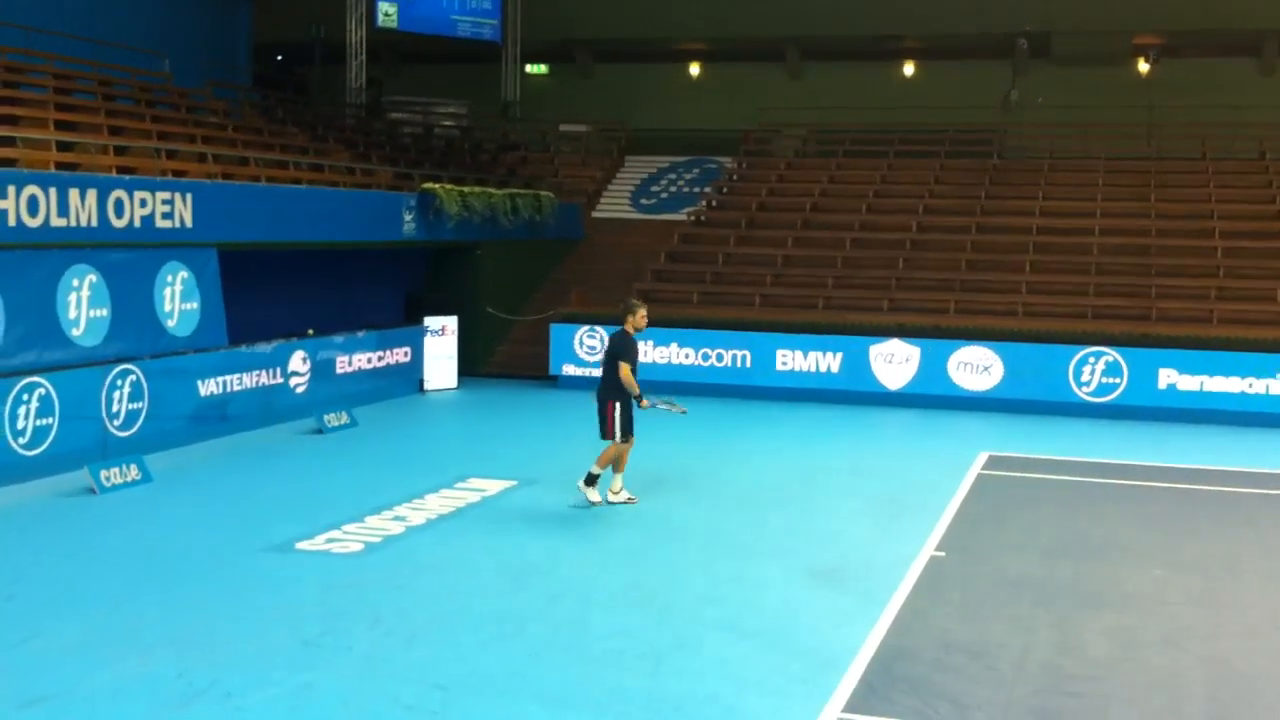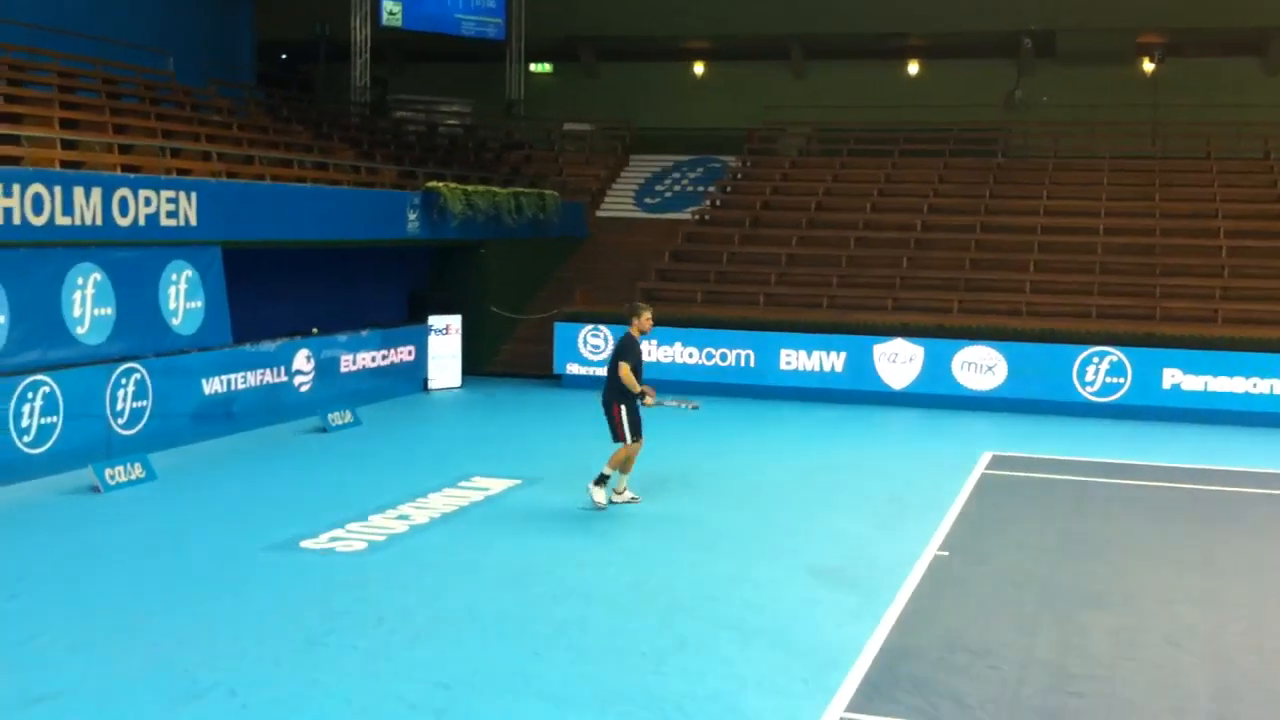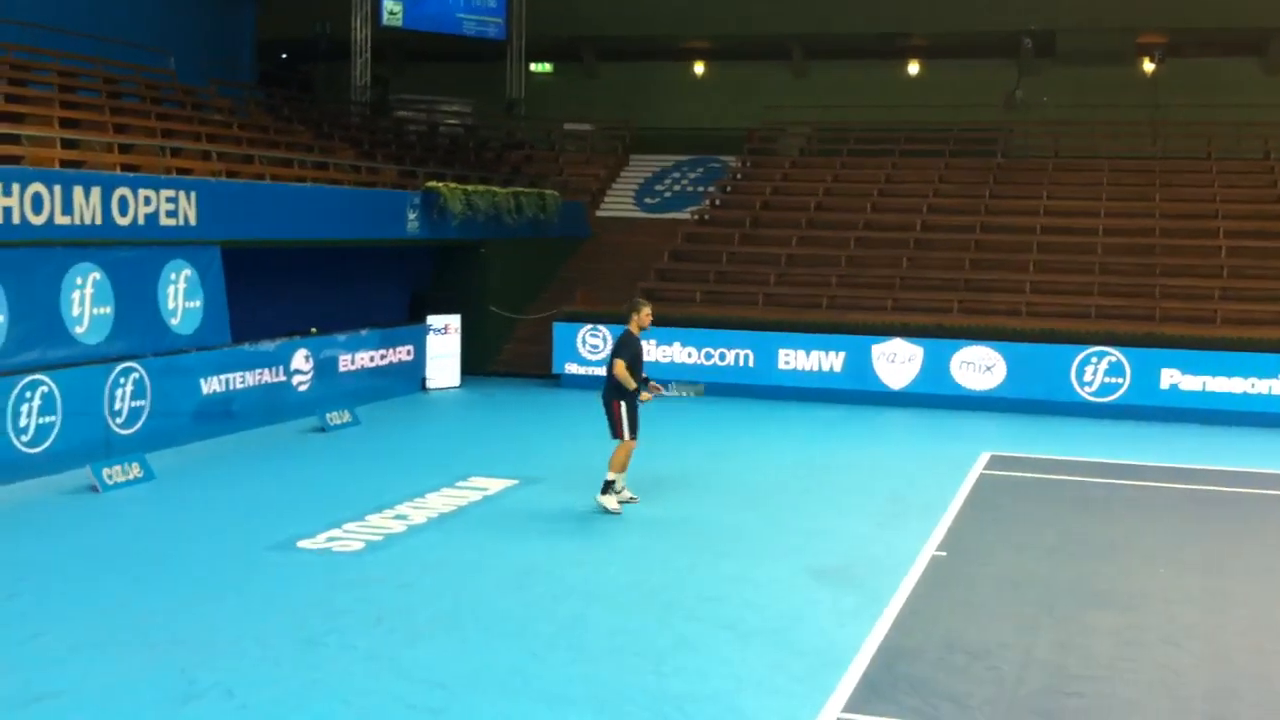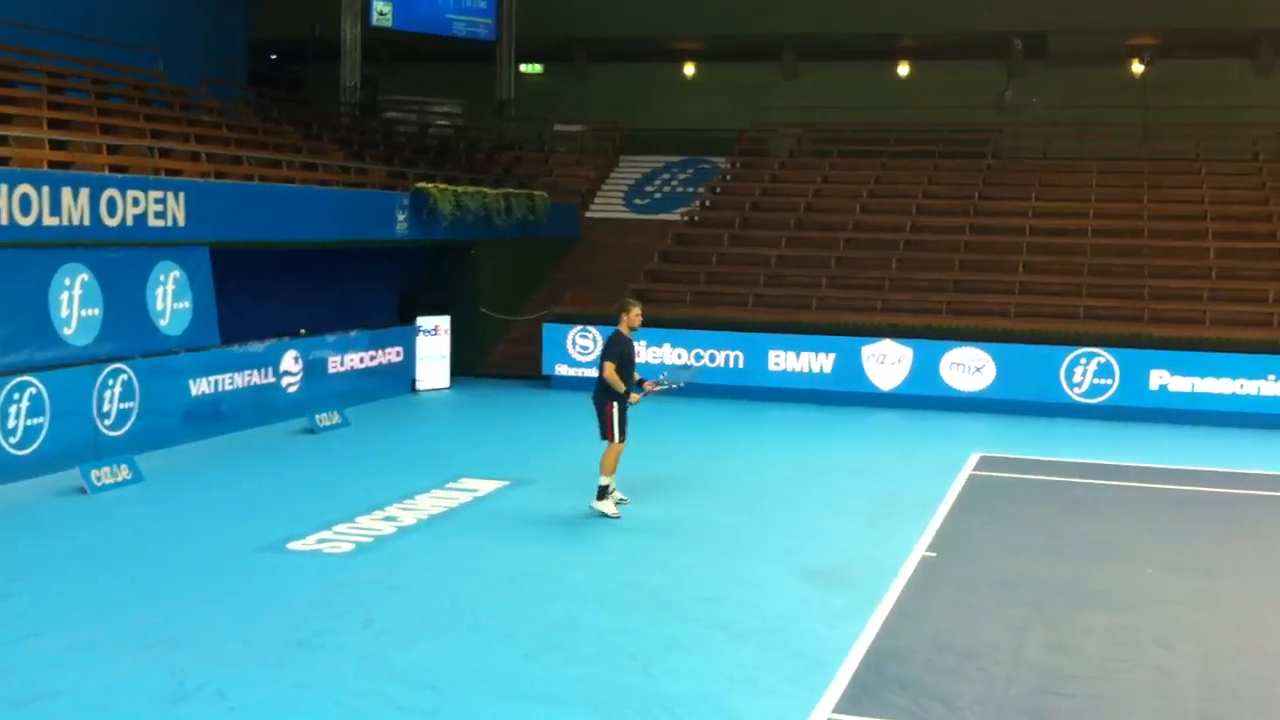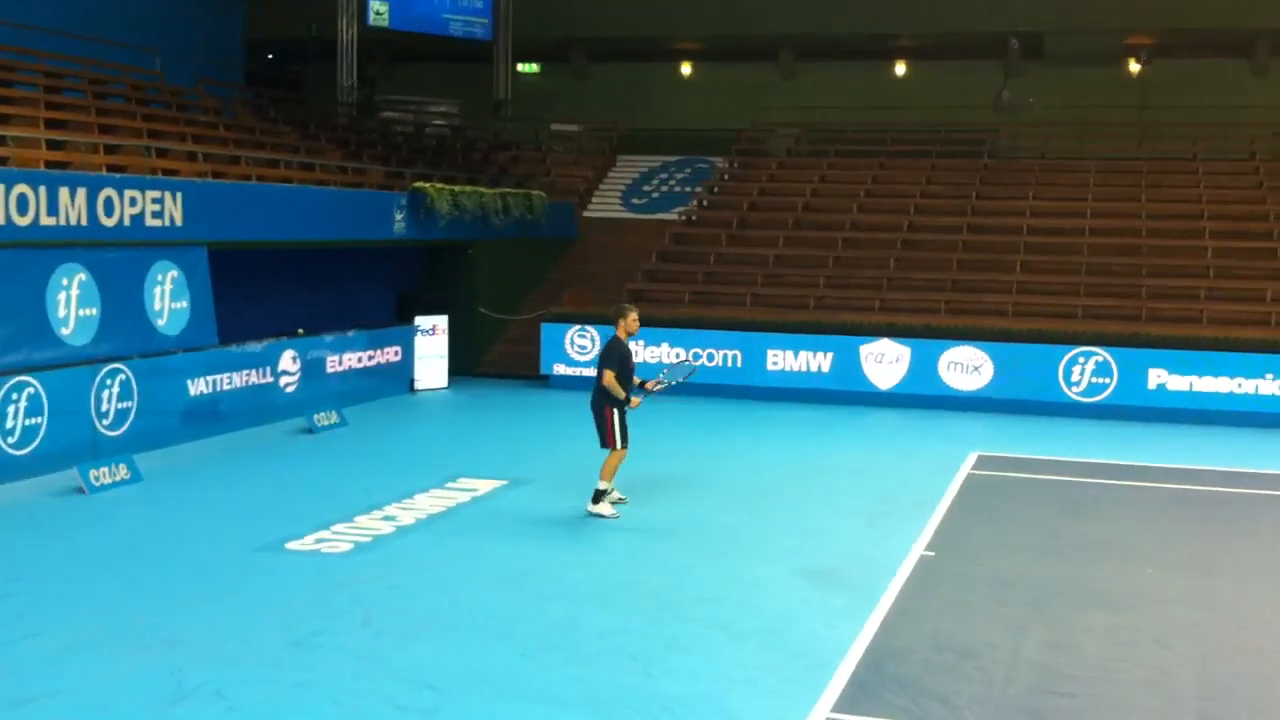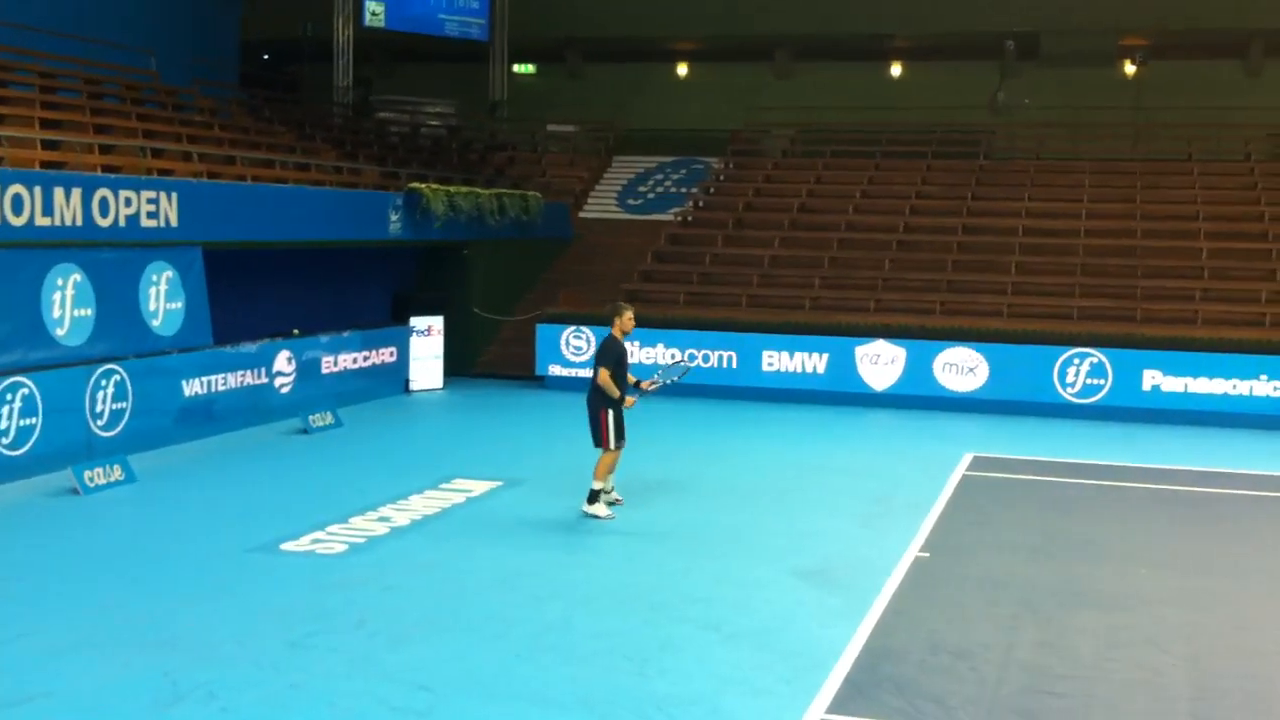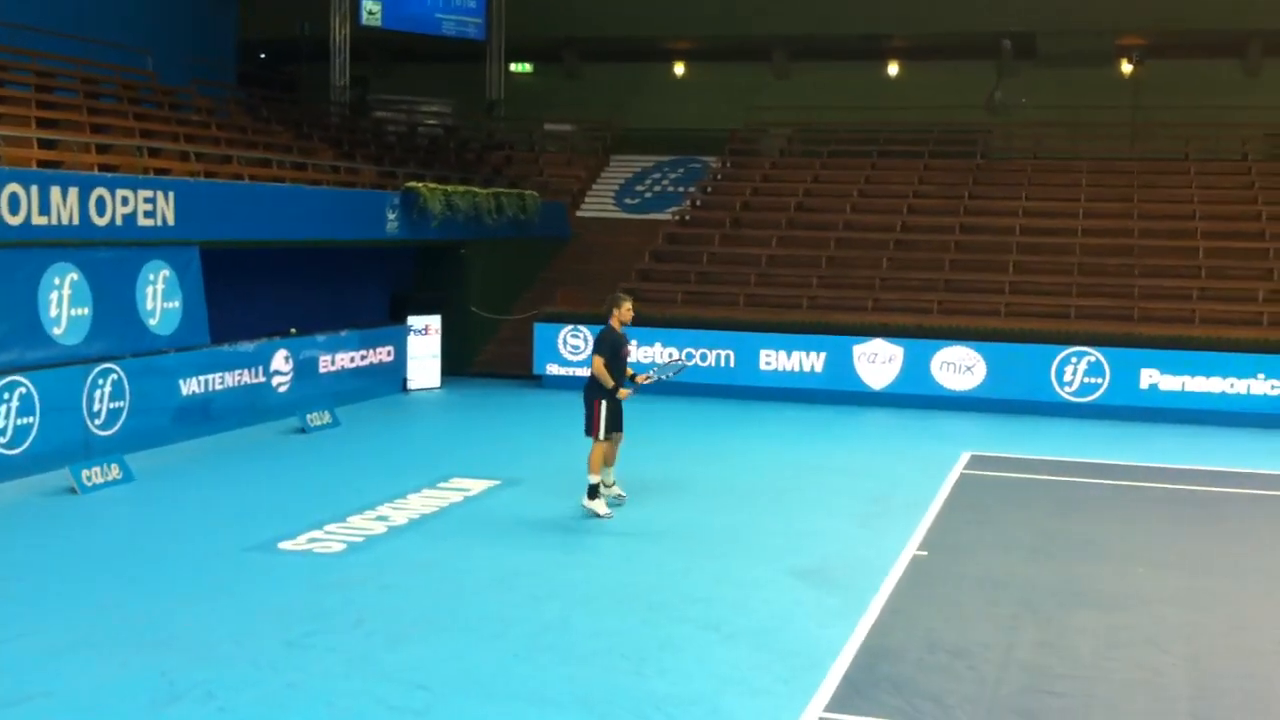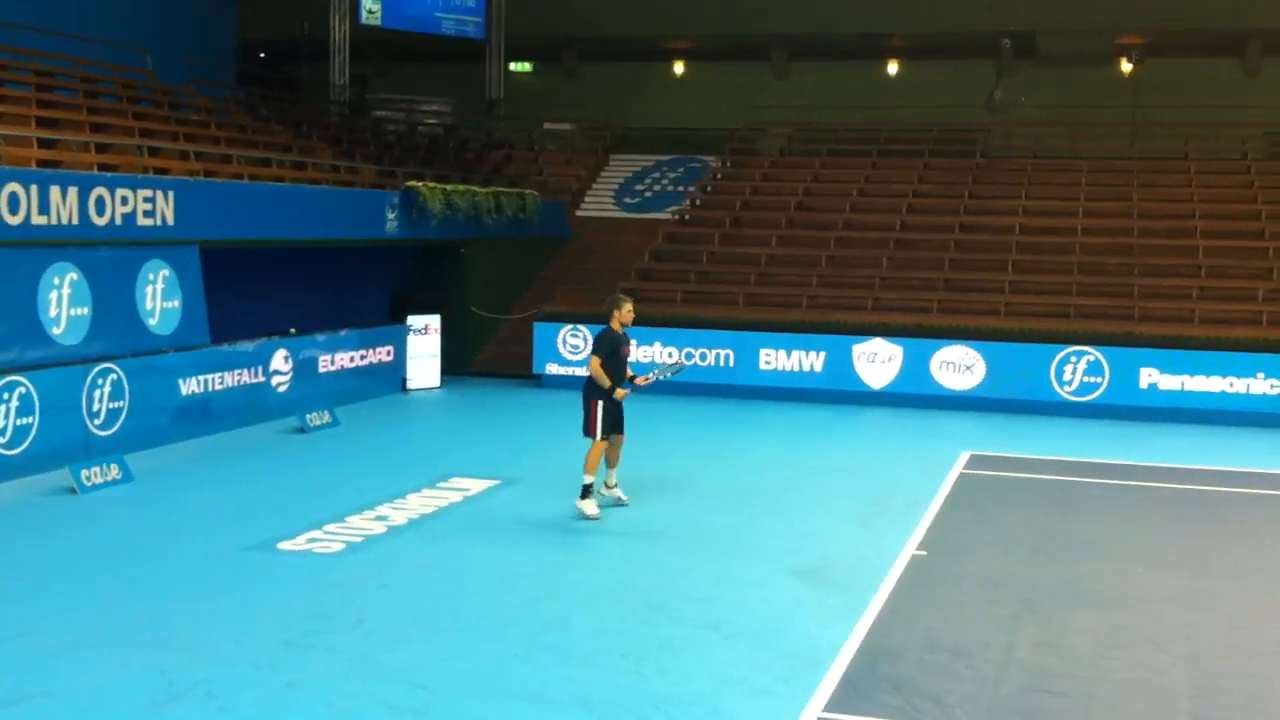
dt=0.1s
person 1, frame 1
left shoulder: (618, 337)
right shoulder: (627, 342)
left elbow: (609, 366)
right elbow: (625, 373)
right wrist: (639, 397)
left hip: (619, 399)
right hip: (613, 399)
left knee: (627, 442)
right knee: (620, 444)
left ankle: (616, 491)
right ankle: (589, 482)
person 1, frame 2
left shoulder: (629, 341)
right shoulder: (629, 344)
right elbow: (624, 373)
left wrist: (640, 387)
right wrist: (641, 395)
left hip: (625, 400)
right hip: (618, 401)
left knee: (635, 444)
right knee: (631, 445)
left ankle: (619, 491)
right ankle: (599, 483)
person 1, frame 3
left shoulder: (634, 339)
right shoulder: (626, 340)
right elbow: (618, 370)
left wrist: (646, 382)
right wrist: (638, 391)
left hip: (627, 398)
right hip: (618, 398)
left knee: (629, 443)
right knee: (628, 442)
left ankle: (618, 489)
right ankle: (606, 492)
person 1, frame 4
left shoulder: (627, 340)
right shoulder: (616, 341)
right elbow: (608, 373)
left wrist: (641, 382)
right wrist: (627, 393)
left hip: (617, 399)
right hip: (609, 399)
left knee: (618, 444)
right knee: (616, 444)
left ankle: (609, 490)
right ankle: (601, 498)
person 1, frame 5
left shoulder: (624, 346)
right shoulder: (614, 347)
right elbow: (607, 380)
left wrist: (643, 384)
right wrist: (627, 399)
left hip: (615, 405)
right hip: (607, 406)
left knee: (620, 449)
right knee: (618, 451)
left ankle: (608, 491)
right ankle: (597, 501)
person 1, frame 6
left shoulder: (619, 344)
right shoulder: (609, 346)
right elbow: (602, 378)
left wrist: (638, 384)
right wrist: (621, 398)
left hip: (611, 405)
right hip: (602, 405)
left knee: (616, 447)
right knee: (611, 451)
left ankle: (607, 490)
right ankle: (592, 501)
person 1, frame 7
left shoulder: (622, 336)
right shoulder: (606, 336)
right elbow: (597, 367)
left wrist: (634, 376)
right wrist: (616, 389)
left hip: (612, 396)
right hip: (600, 396)
left knee: (616, 438)
right knee: (601, 442)
left ankle: (608, 484)
right ankle: (592, 495)
person 1, frame 8
left shoulder: (624, 338)
right shoulder: (605, 336)
right elbow: (594, 367)
left wrist: (633, 378)
right wrist: (612, 389)
left hip: (611, 397)
right hip: (598, 397)
left knee: (617, 440)
right knee: (600, 443)
left ankle: (610, 486)
right ankle: (585, 496)
